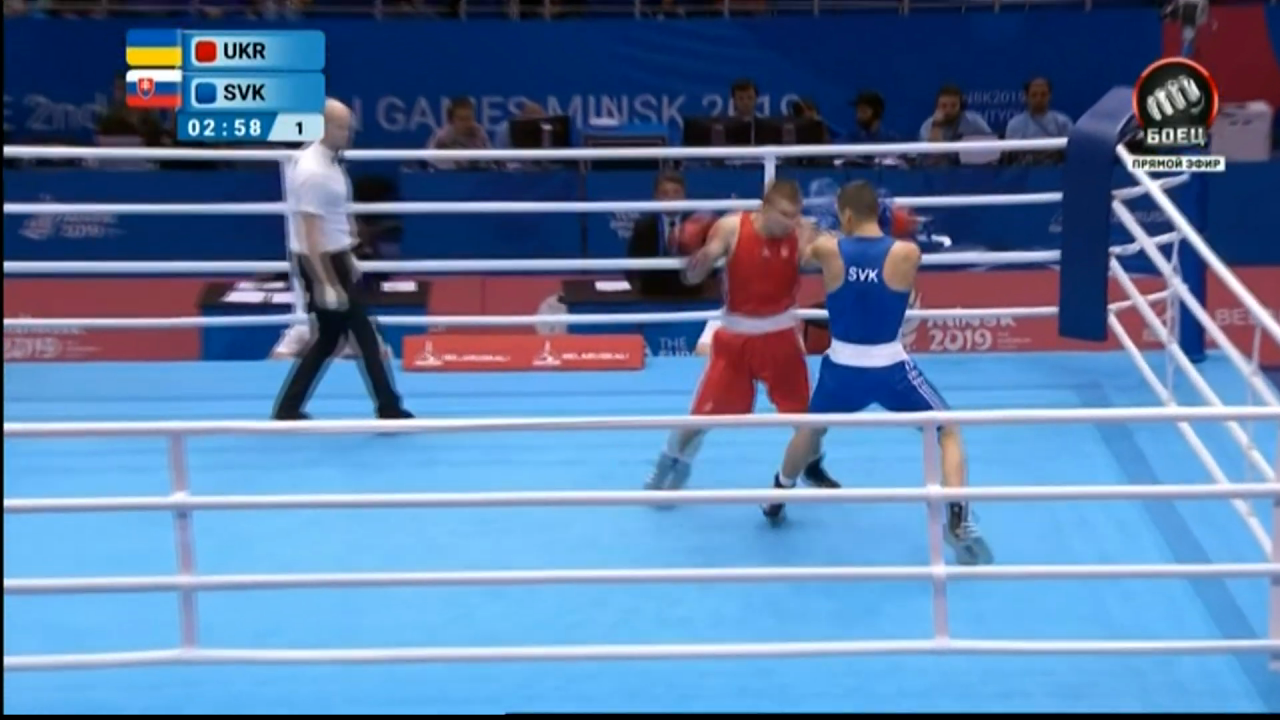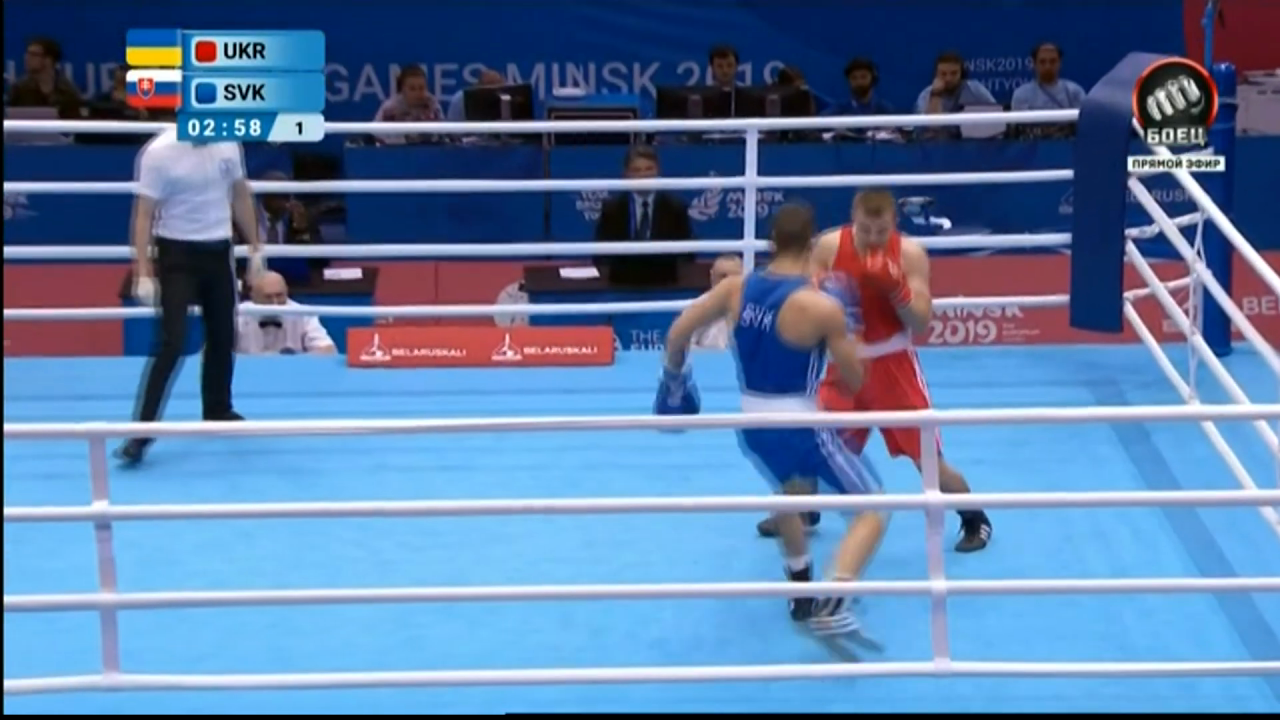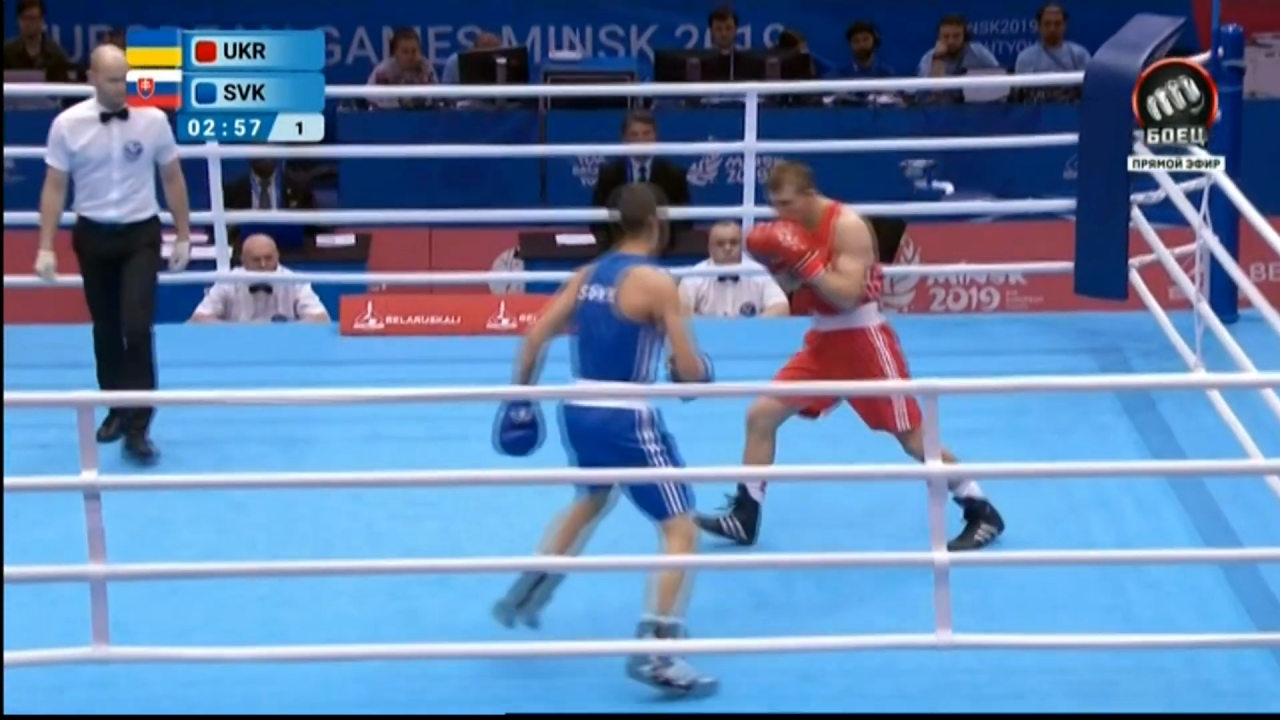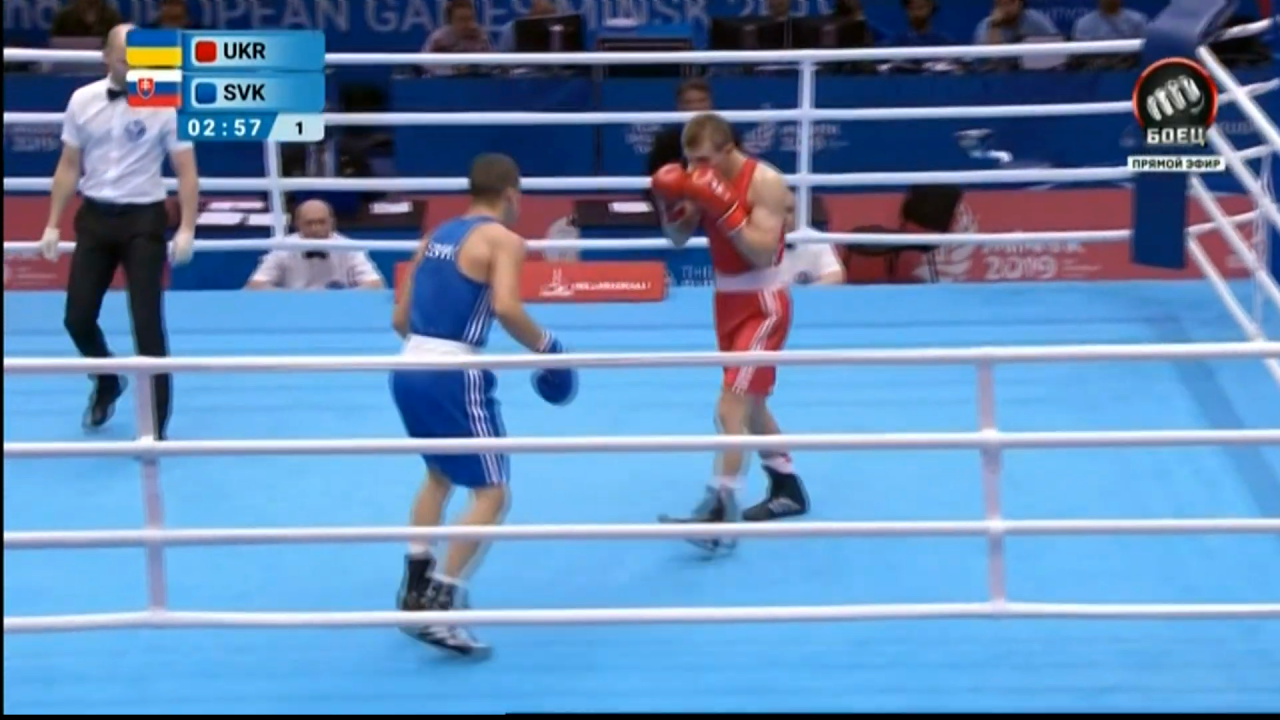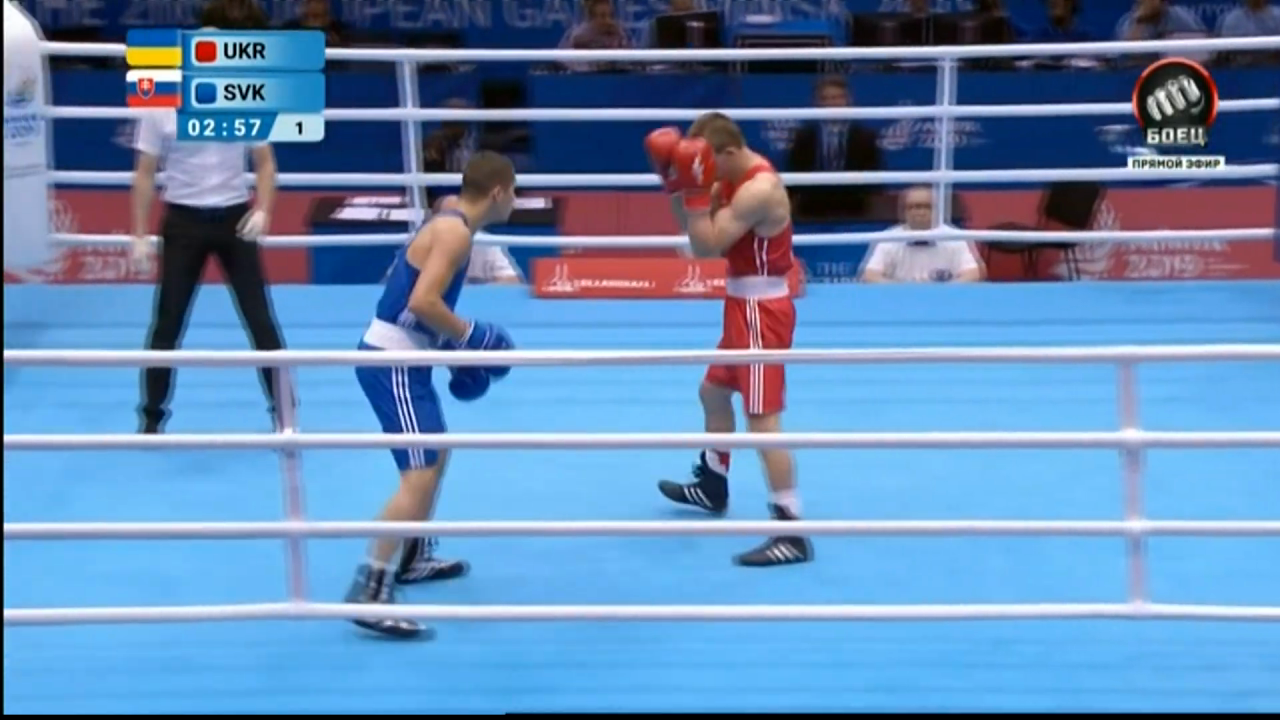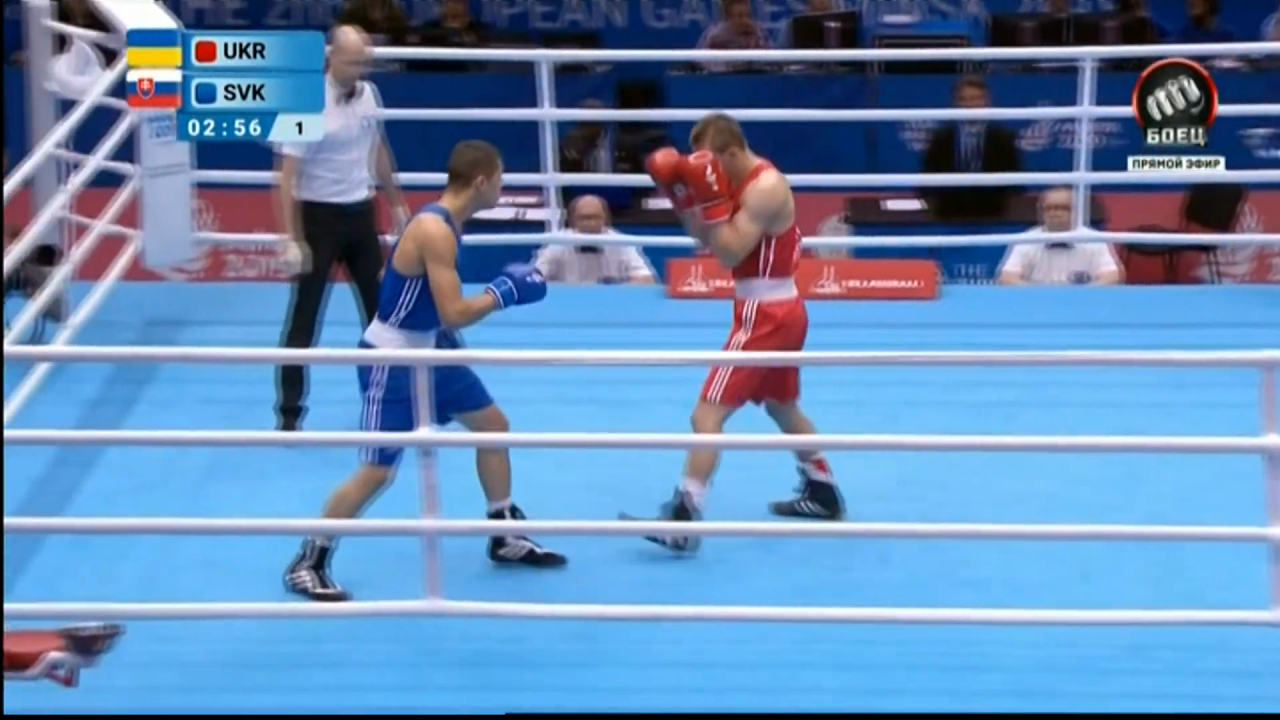
dt=0.4s
person 1, frame 1
left shoulder: (828, 247)
right shoulder: (907, 252)
left elbow: (811, 252)
left hip: (841, 368)
right hip: (890, 369)
left knee: (810, 425)
right knee: (948, 435)
left ankle: (781, 492)
right ankle: (958, 521)
person 1, frame 2
left shoulder: (738, 286)
right shoulder: (820, 308)
left elbow: (680, 329)
right elbow: (857, 374)
left wrist: (672, 375)
right wrist: (848, 326)
left hip: (754, 427)
right hip: (800, 427)
left knee: (790, 492)
right knee: (872, 512)
left ankle: (801, 588)
right ankle: (830, 608)
person 1, frame 3
left shoulder: (588, 275)
right shoulder: (657, 283)
left elbow: (536, 337)
right elbow: (688, 365)
left wrist: (517, 396)
right wrist: (700, 377)
left hip: (580, 414)
right hip: (626, 418)
left knee: (592, 501)
right knee: (680, 529)
left ankle: (526, 594)
right ankle: (655, 649)
person 1, frame 4
left shoulder: (436, 237)
right shoulder: (502, 240)
left elbow: (401, 319)
right elbow: (506, 307)
right wrist: (549, 348)
left hip: (409, 374)
right hip: (453, 379)
left knee: (441, 476)
right knee: (492, 495)
left ankle: (418, 589)
right ankle: (436, 604)
person 1, frame 5
left shoulder: (446, 225)
right shoulder: (453, 232)
right elbow: (423, 303)
left wrist: (463, 347)
right wrist: (477, 335)
left hip: (400, 354)
right hip: (392, 362)
left knee: (436, 455)
right knee: (423, 478)
left ankle: (413, 556)
right ankle: (372, 593)
person 1, frame 6
left shoulder: (445, 220)
right shoulder: (434, 231)
right elbow: (453, 315)
right wrist: (507, 290)
left hip: (427, 347)
right hip: (389, 358)
left knee: (493, 424)
right knee: (377, 471)
left ankle: (505, 537)
right ankle: (307, 564)
person 2, frame 1
left shoulder: (799, 232)
right shoulder: (732, 226)
right elbow: (692, 277)
right wrist: (696, 257)
left hip: (781, 335)
right hip: (735, 336)
left knee: (803, 417)
right knee: (703, 419)
left ankle: (813, 469)
right ankle: (671, 462)
person 2, frame 2
left shoulder: (911, 253)
right shoulder: (828, 245)
left elbow: (922, 320)
left wrist: (897, 288)
left hip: (893, 364)
left knee: (931, 464)
left ankle: (973, 516)
person 2, frame 3
left shoulder: (848, 227)
right shoulder: (793, 222)
left elbow: (848, 296)
left wrist: (802, 258)
right wrist: (770, 258)
left hip: (864, 341)
right hip: (823, 339)
left knee: (915, 441)
right knee: (761, 414)
left ankle: (982, 513)
right ankle: (743, 516)
person 2, frame 4
left shoulder: (766, 182)
right shoulder: (704, 178)
left elbow: (763, 251)
right elbow: (678, 237)
left wrist: (725, 207)
right wrist: (671, 204)
left hip: (762, 306)
right hip: (730, 302)
left knee: (733, 408)
right knee: (750, 409)
left ankle: (719, 515)
right ankle: (787, 491)
person 2, frame 5
left shoulder: (759, 190)
right shoulder: (735, 177)
left elbow: (706, 245)
right elbow: (697, 223)
left wrist: (694, 188)
right wrist: (674, 176)
left hip: (760, 312)
right hip: (746, 304)
left knee: (762, 421)
right knee: (714, 391)
left ankle: (791, 531)
right ankle: (710, 486)
person 2, frame 6
left shoulder: (763, 189)
right shoulder: (747, 179)
left elbow: (725, 251)
right elbow: (714, 238)
left wrist: (707, 199)
right wrist: (686, 194)
left hip: (765, 316)
right hip: (782, 309)
left knee: (706, 415)
right knee: (784, 409)
left ankle: (683, 518)
right ankle: (822, 496)
person 3, frame 1
left shoulder: (330, 162)
right shoulder: (312, 172)
right elbow: (310, 231)
left wrist: (349, 258)
right wrist: (325, 283)
left hip: (333, 260)
right hip: (322, 264)
left knee: (330, 335)
right knee: (365, 335)
left ankle: (288, 407)
right ankle: (390, 411)
person 3, frame 2
left shoulder: (228, 143)
right shoulder: (158, 152)
left elbow: (241, 196)
right elbow: (144, 215)
left wrist: (255, 247)
right wrist: (144, 272)
left hip: (217, 252)
right hip: (176, 254)
left knee: (222, 338)
right knee: (172, 345)
left ankle: (218, 411)
right ankle: (141, 433)
person 3, frame 3
left shoulder: (154, 121)
right shoulder: (67, 124)
left elbow: (172, 180)
right elbow: (54, 187)
left wrist: (183, 237)
right wrist: (46, 247)
left hip: (140, 234)
right hip: (92, 236)
left knee: (137, 329)
right knee: (106, 331)
left ankle: (136, 428)
right ankle: (120, 410)
person 3, frame 4
left shoulder: (166, 107)
right shoulder: (82, 100)
left elbow: (187, 169)
right elbow: (69, 165)
left wrist: (187, 227)
right wrist: (53, 223)
left hip: (144, 219)
right hip: (94, 217)
left knee: (147, 324)
right knee: (77, 318)
left ankle: (156, 423)
right ankle: (107, 383)
person 3, frame 5
right shoulder: (160, 105)
left elbow: (265, 162)
right elbow: (145, 173)
left wrist: (262, 212)
right wrist: (140, 236)
left hip: (235, 217)
right hip: (183, 220)
left knee: (258, 317)
right knee: (169, 324)
left ankle: (282, 405)
right ankle: (152, 412)
person 3, frame 6
left shoulder: (369, 95)
right elbow: (288, 177)
left wrist: (396, 202)
right wrist: (290, 240)
left hip: (361, 213)
right hip: (320, 217)
left knee: (379, 304)
right knee: (304, 316)
right ankle: (290, 408)
